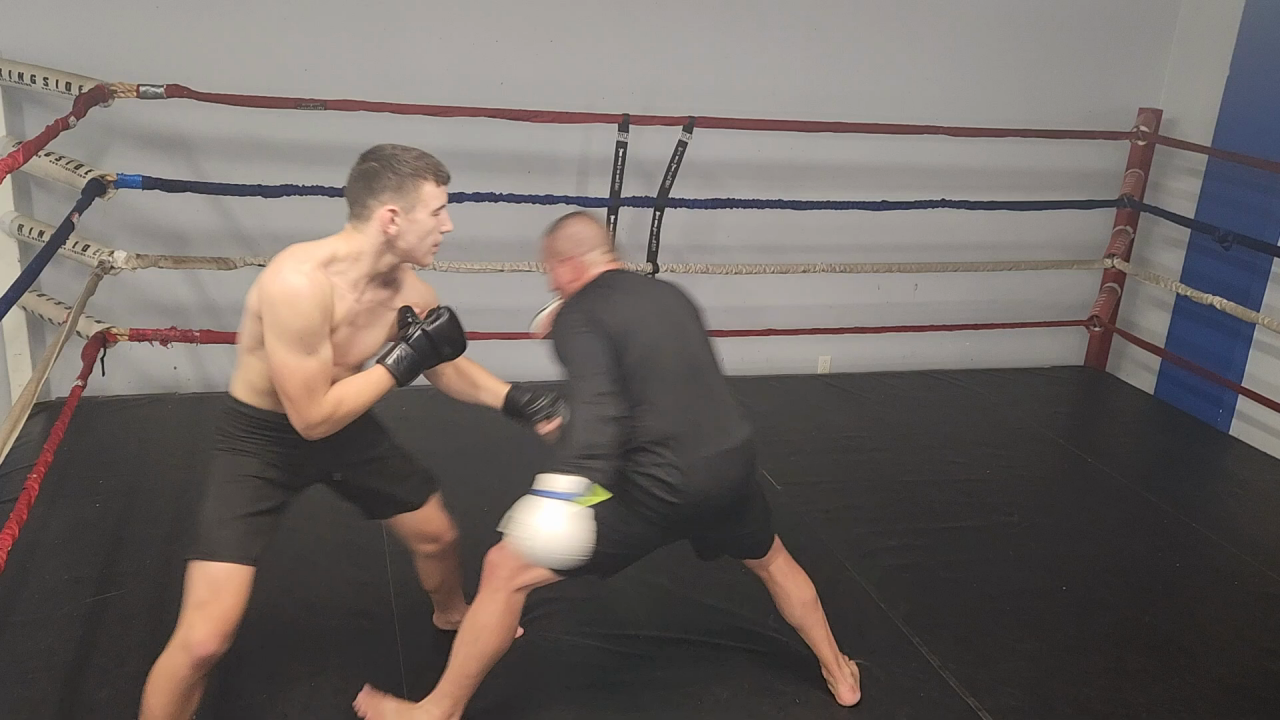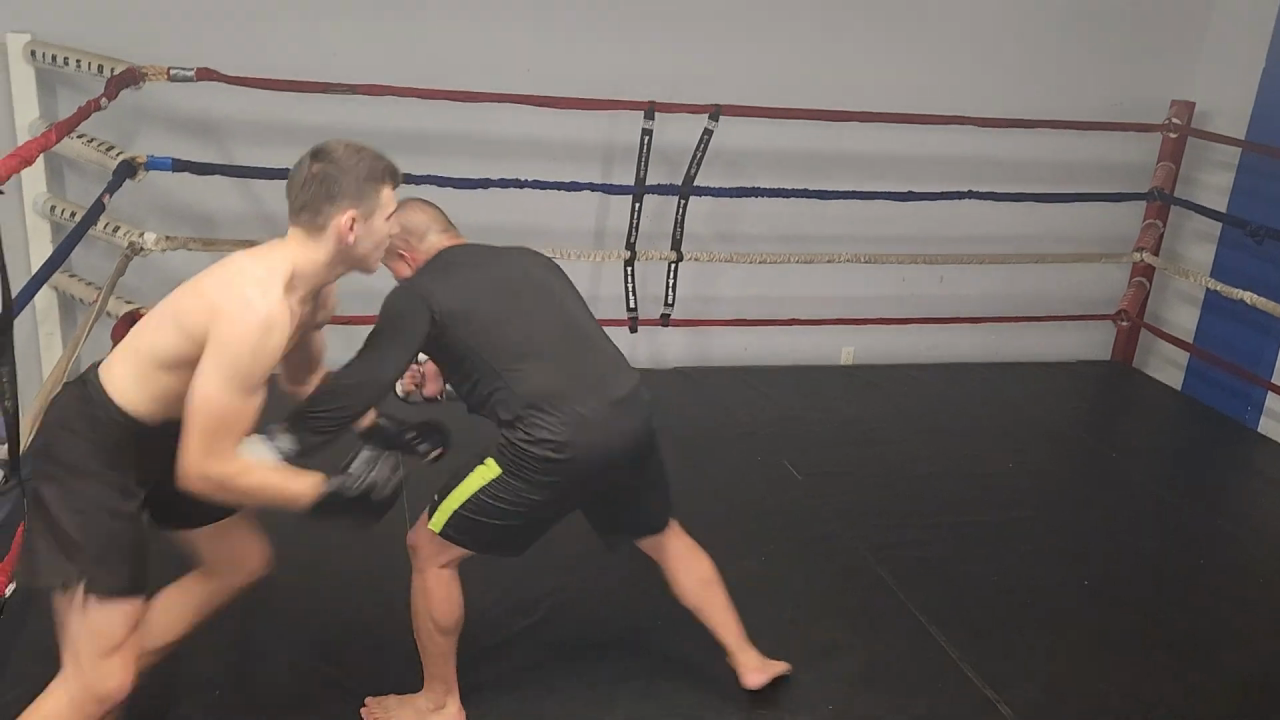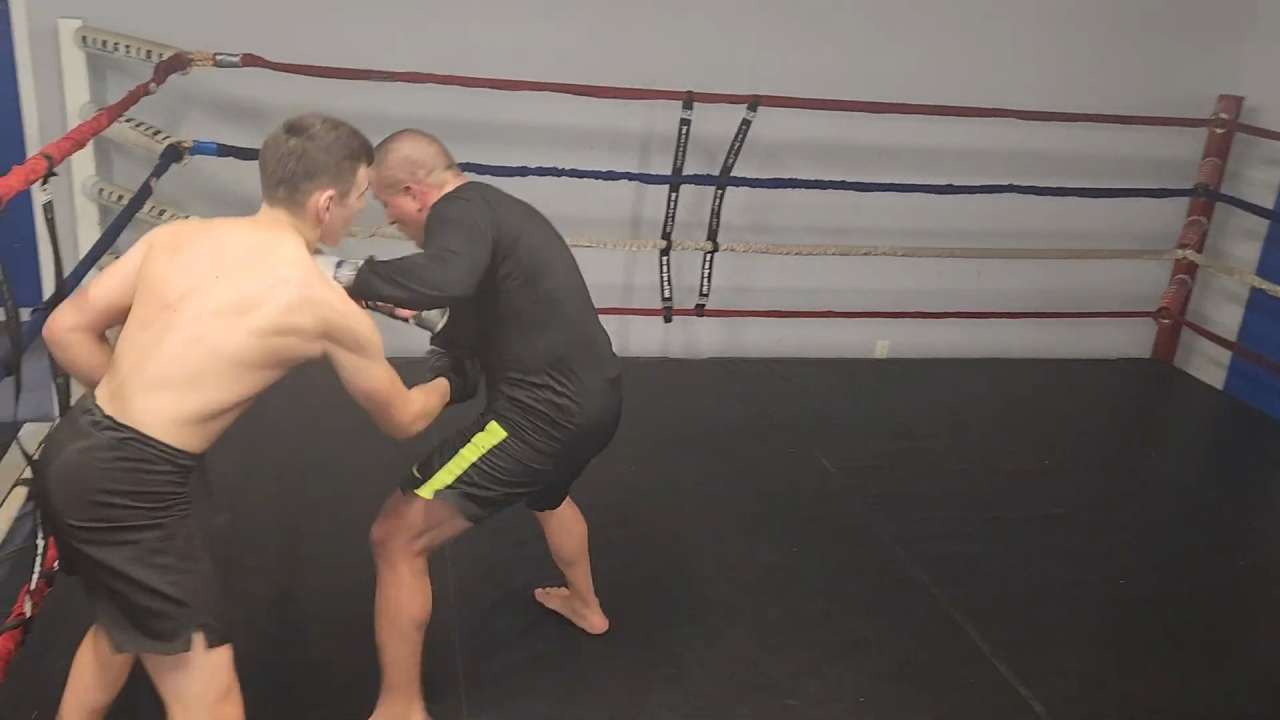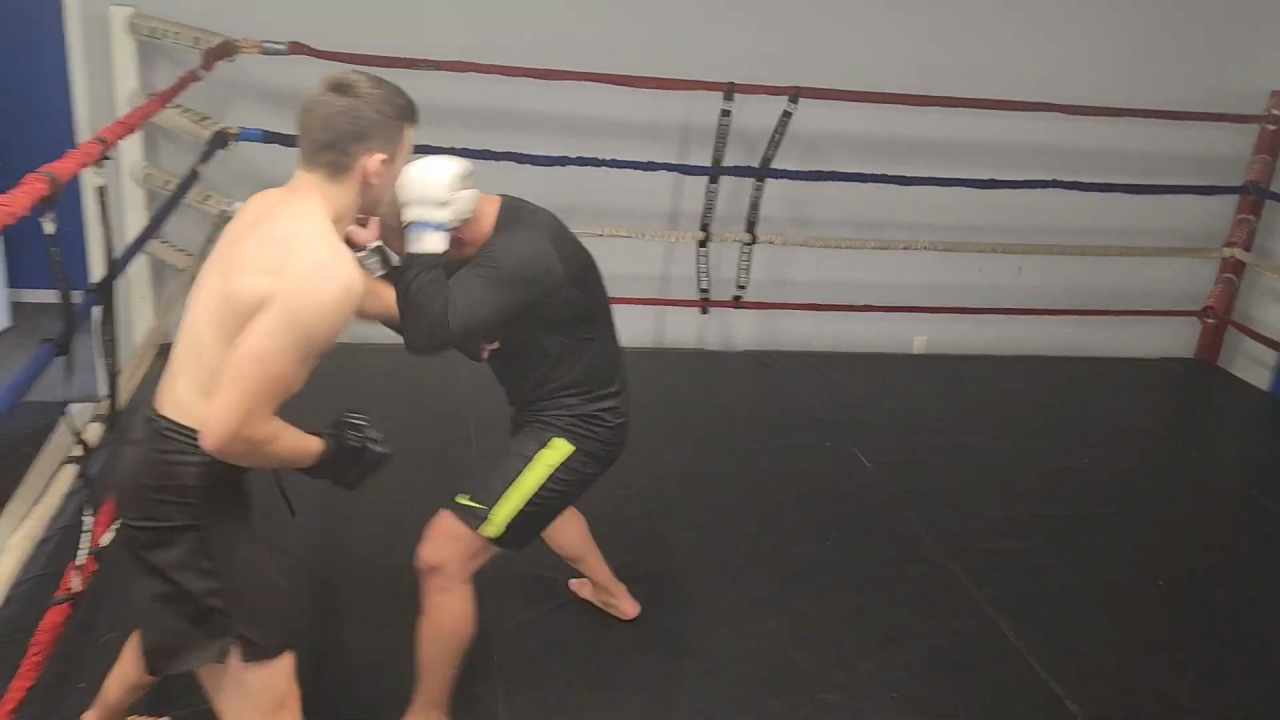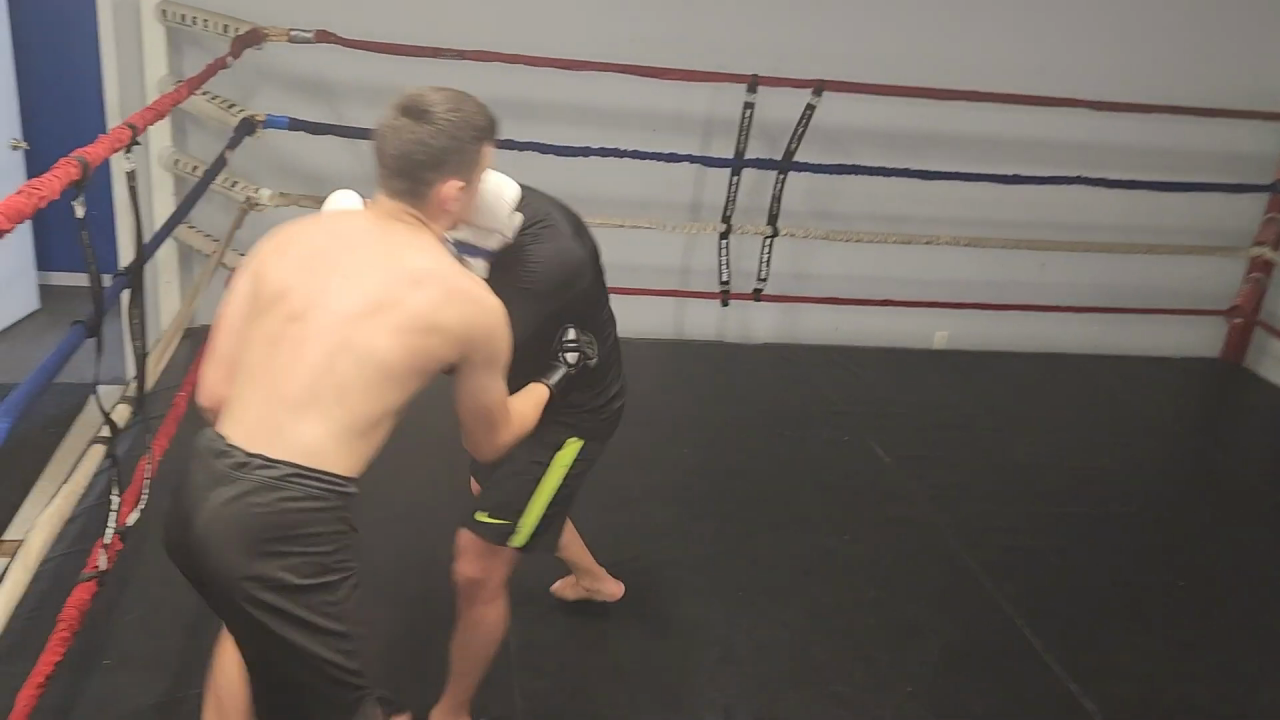
dt=0.3s
person 1, frame 1
left shoulder: (407, 289)
right shoulder: (298, 282)
left elbow: (448, 368)
right elbow: (312, 418)
left wrist: (519, 401)
right wrist: (403, 358)
left hip: (341, 424)
right hip: (259, 440)
left knee: (435, 532)
right knee: (202, 641)
left ankle: (452, 614)
person 1, frame 2
left shoulder: (307, 283)
right shoulder: (259, 308)
left elbow: (303, 378)
right elbow: (206, 467)
right wrist: (331, 490)
left hip: (150, 430)
right hip: (92, 449)
left knee: (243, 562)
person 1, frame 3
left shoulder: (178, 235)
right shoulder: (324, 303)
left elbow: (65, 329)
right elbow: (400, 418)
right wrist: (452, 380)
left hip: (75, 448)
right hip: (130, 487)
left knee: (141, 601)
person 1, frame 4
left shoulder: (267, 207)
right shoulder: (328, 273)
right elbow: (228, 429)
right wrist: (329, 454)
left hip: (157, 452)
right hip: (194, 476)
left knee: (172, 599)
person 1, frame 5
left shoulder: (288, 240)
right shoulder: (471, 305)
left elbow: (212, 392)
right elbow: (488, 441)
right wrist: (550, 380)
left hip: (199, 496)
right hip: (286, 525)
left knee: (250, 624)
person 2, frame 1
left shoulder: (579, 314)
right shoulder: (672, 296)
left elbow: (597, 403)
left wrist: (564, 485)
left hip: (662, 485)
right hip: (732, 464)
left knee: (506, 569)
right knee: (770, 560)
right ankle: (838, 675)
person 2, frame 2
left shoulder: (417, 294)
right shoulder: (530, 263)
left elbow: (363, 385)
left wrist: (288, 427)
right wrist: (454, 381)
left hip: (555, 444)
right hip: (628, 417)
left knee: (431, 550)
right knee: (663, 538)
right ankle: (746, 659)
person 2, frame 3
left shoulder: (461, 214)
right shoulder: (500, 211)
left elbow: (446, 279)
left wrist: (358, 278)
right wrist: (420, 309)
left hip: (544, 411)
right hip: (595, 399)
left knee: (397, 537)
right knee: (546, 496)
right ankle: (586, 605)
person 2, frame 4
left shoulder: (525, 252)
right shoulder: (496, 222)
left elbow: (439, 328)
right elbow: (433, 317)
left wrist: (427, 238)
left hip: (576, 422)
right hip: (556, 407)
left knee: (443, 557)
right knee: (533, 500)
right ankle: (613, 593)
person 2, frame 5
left shoulder: (550, 256)
right shoulder: (492, 209)
left wrist: (470, 253)
left hip: (572, 407)
right hip: (527, 392)
left knee: (476, 570)
right knee: (490, 490)
right ankle: (594, 579)
